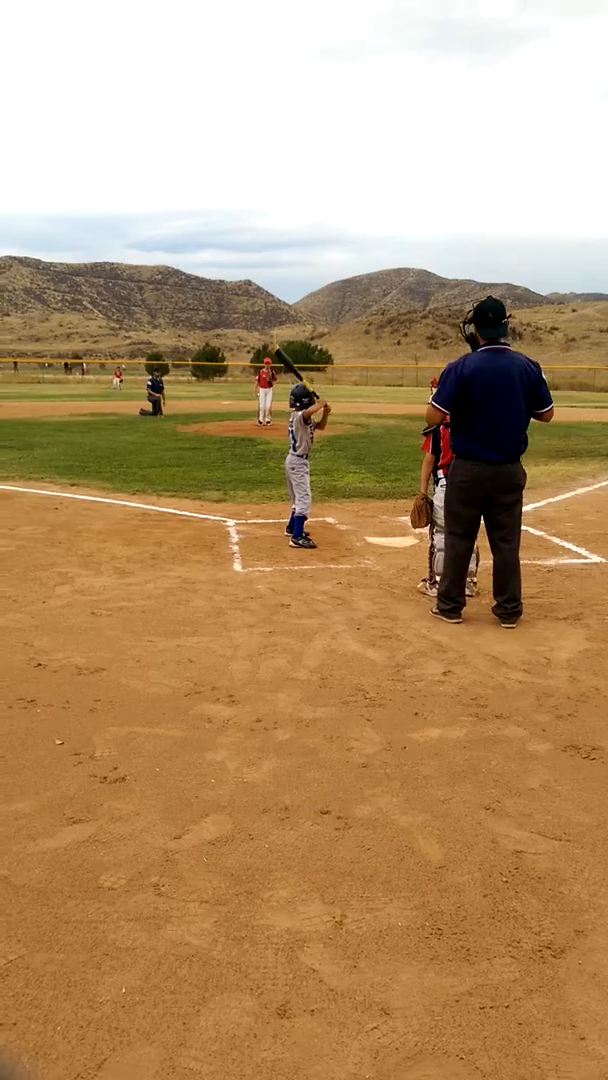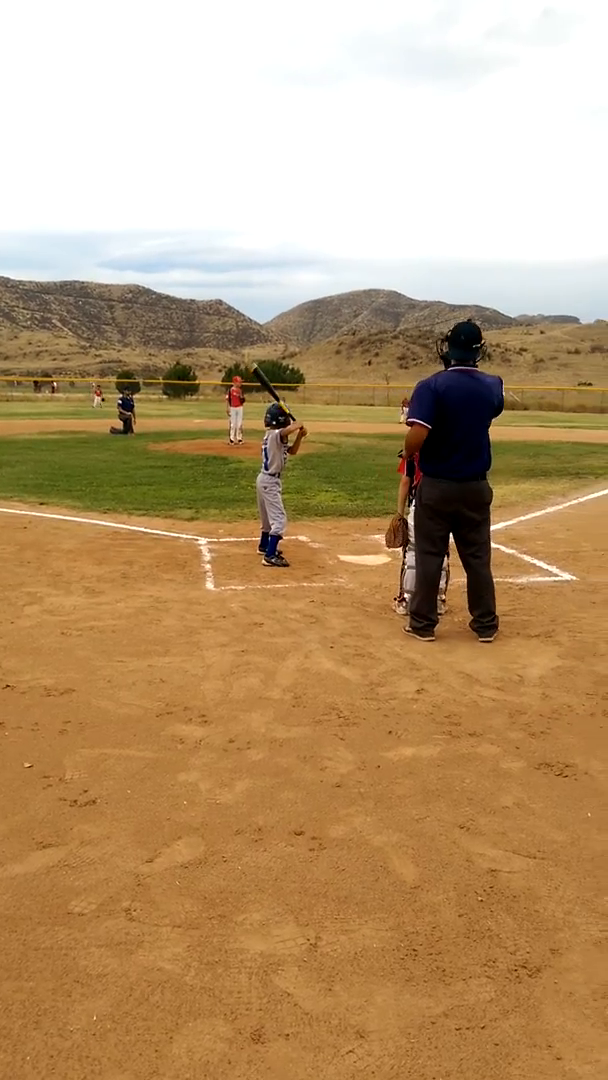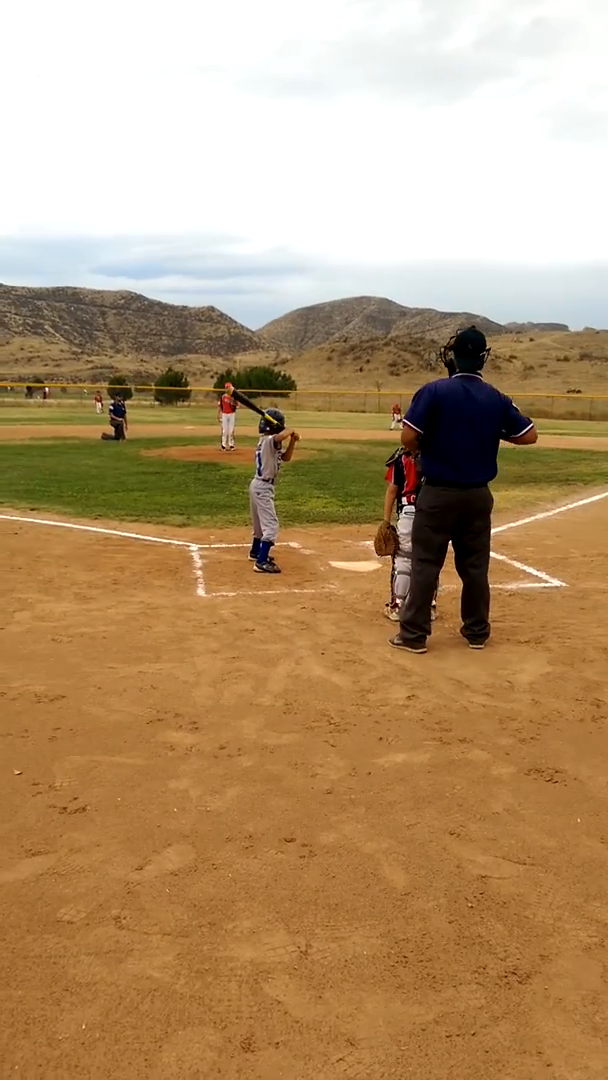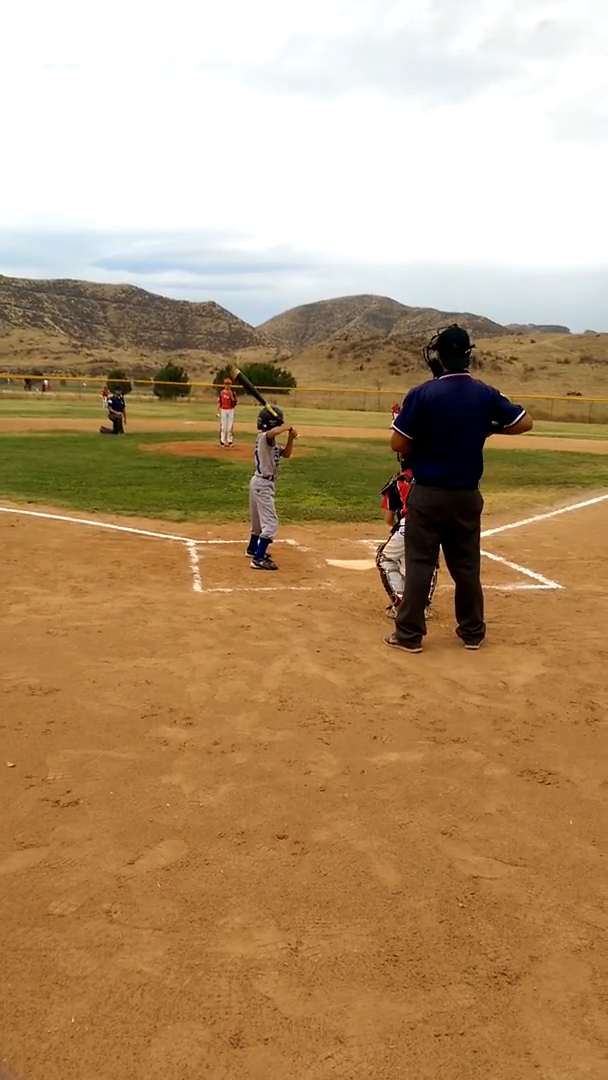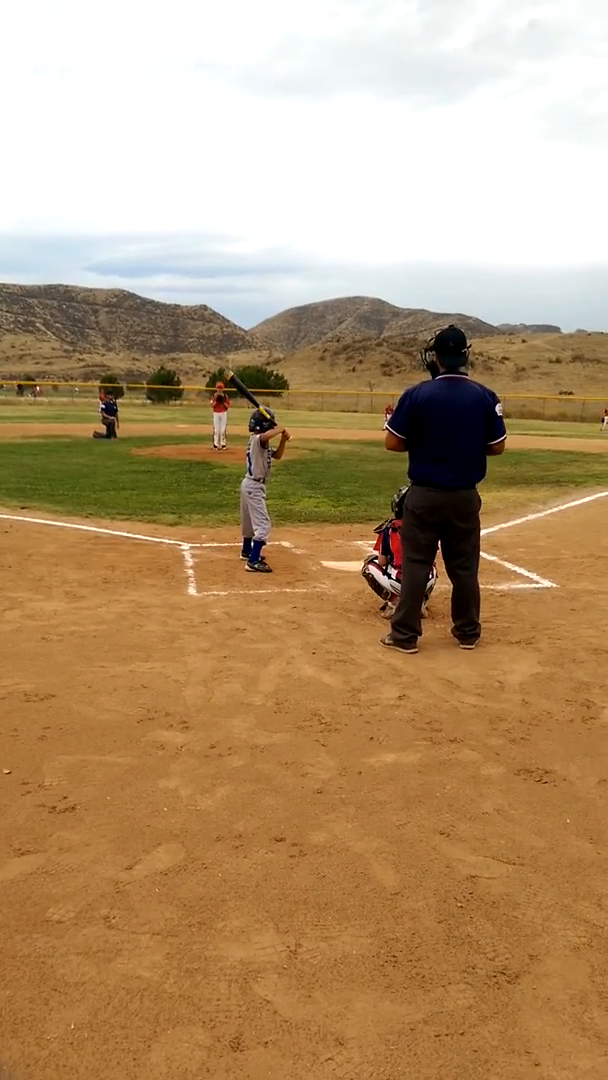
dt=1s
person 1, frame 1
left shoulder: (461, 368)
right shoulder: (528, 367)
left elbow: (433, 418)
right elbow: (546, 414)
left hip: (468, 469)
right hip: (509, 469)
left knee: (459, 539)
right knee: (507, 541)
left ankle: (450, 605)
right ankle: (509, 610)
person 1, frame 2
left shoulder: (432, 386)
right shoulder: (492, 386)
left elbow: (417, 435)
left wrist: (408, 452)
left hip: (437, 486)
right hip: (476, 486)
left knee: (429, 556)
right knee: (478, 557)
left ankle: (423, 623)
right ankle: (485, 624)
person 1, frame 3
left shoulder: (434, 391)
right shoulder: (496, 398)
left elbow: (408, 438)
right elbow: (529, 435)
left wrist: (429, 445)
left hip: (438, 493)
right hip: (477, 494)
left knee: (425, 565)
right knee: (475, 565)
left ankle: (414, 634)
right ankle: (476, 631)
person 1, frame 4
left shoulder: (422, 394)
right shoulder: (485, 394)
left elbow: (398, 444)
right elbow: (524, 422)
left hip: (428, 495)
right hip: (466, 495)
left knee: (419, 565)
right knee: (467, 565)
left ankle: (409, 634)
right ankle: (472, 631)
person 1, frame 5
left shoulder: (417, 395)
right shoulder: (484, 396)
left elbow: (392, 443)
right elbow: (497, 447)
left hip: (424, 496)
right hip: (464, 496)
left knee: (415, 565)
right knee: (464, 567)
left ankle: (404, 635)
right ankle: (467, 632)
